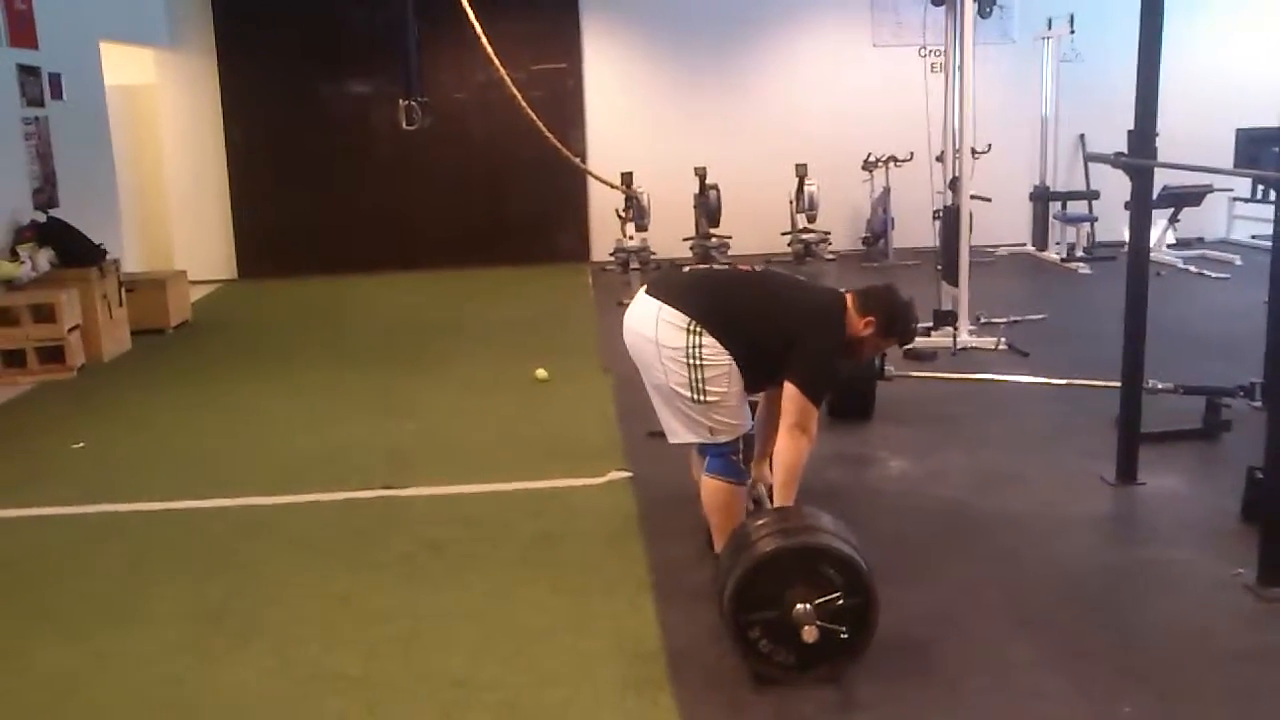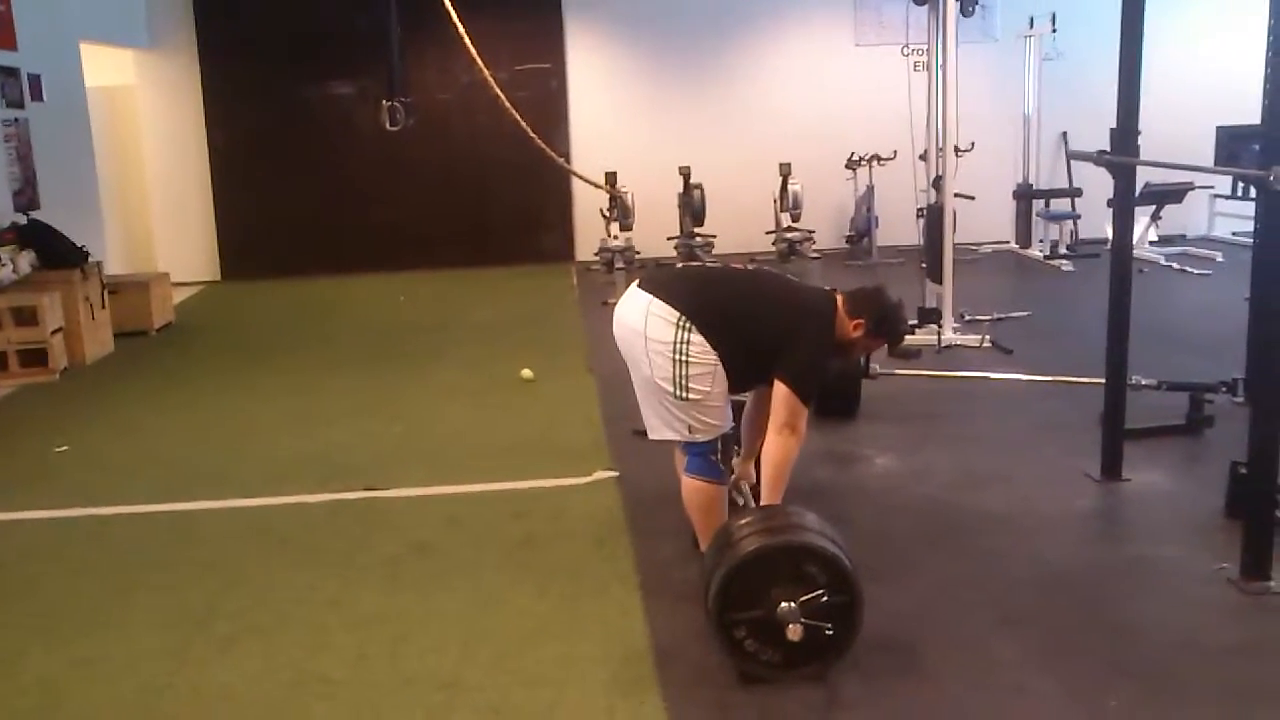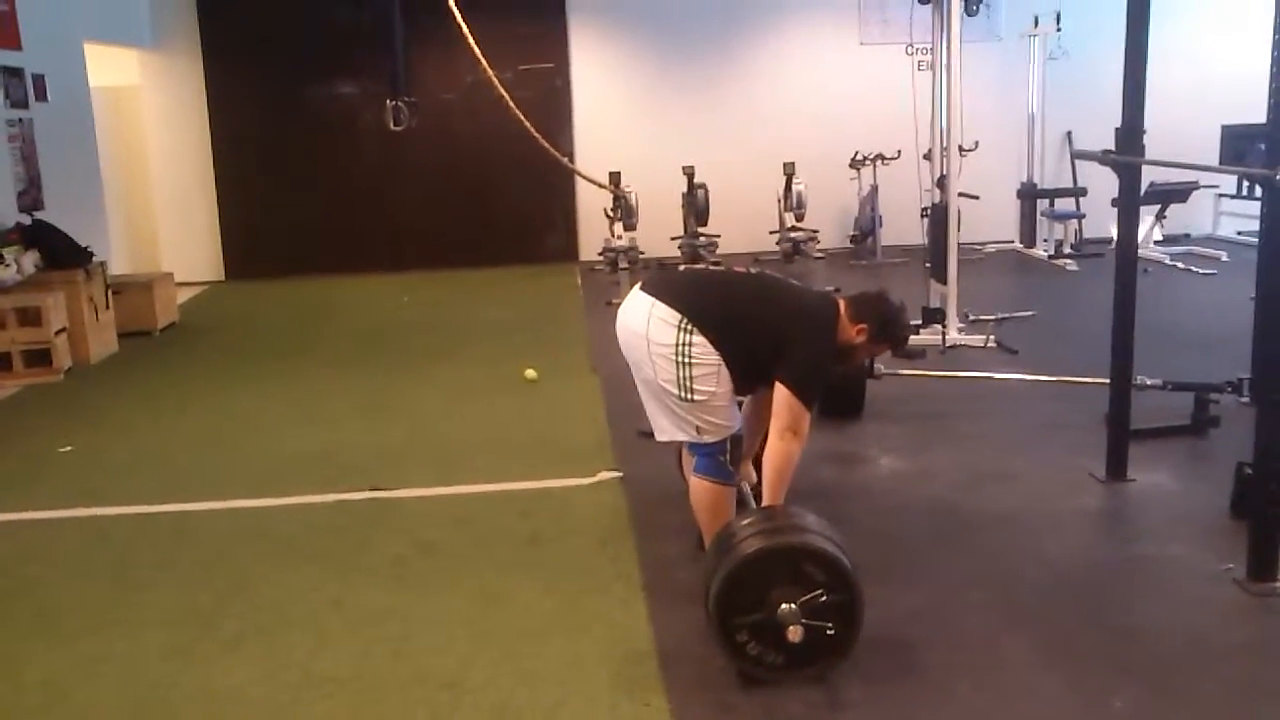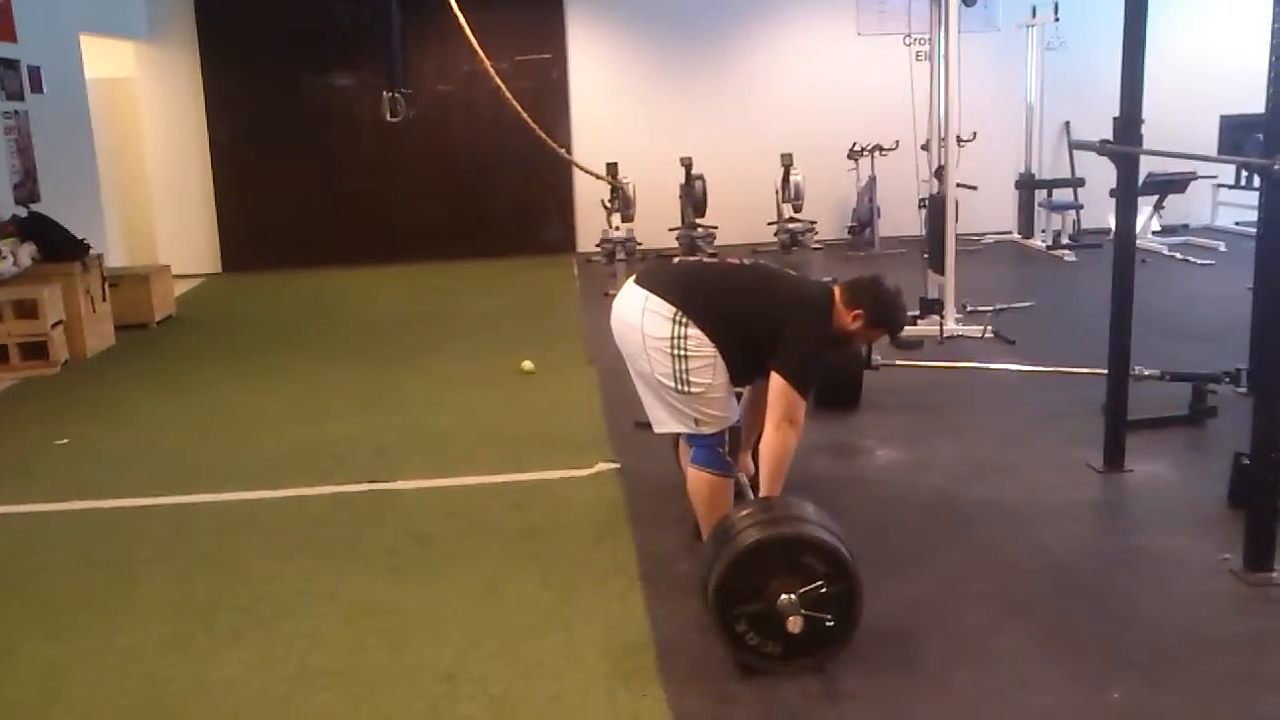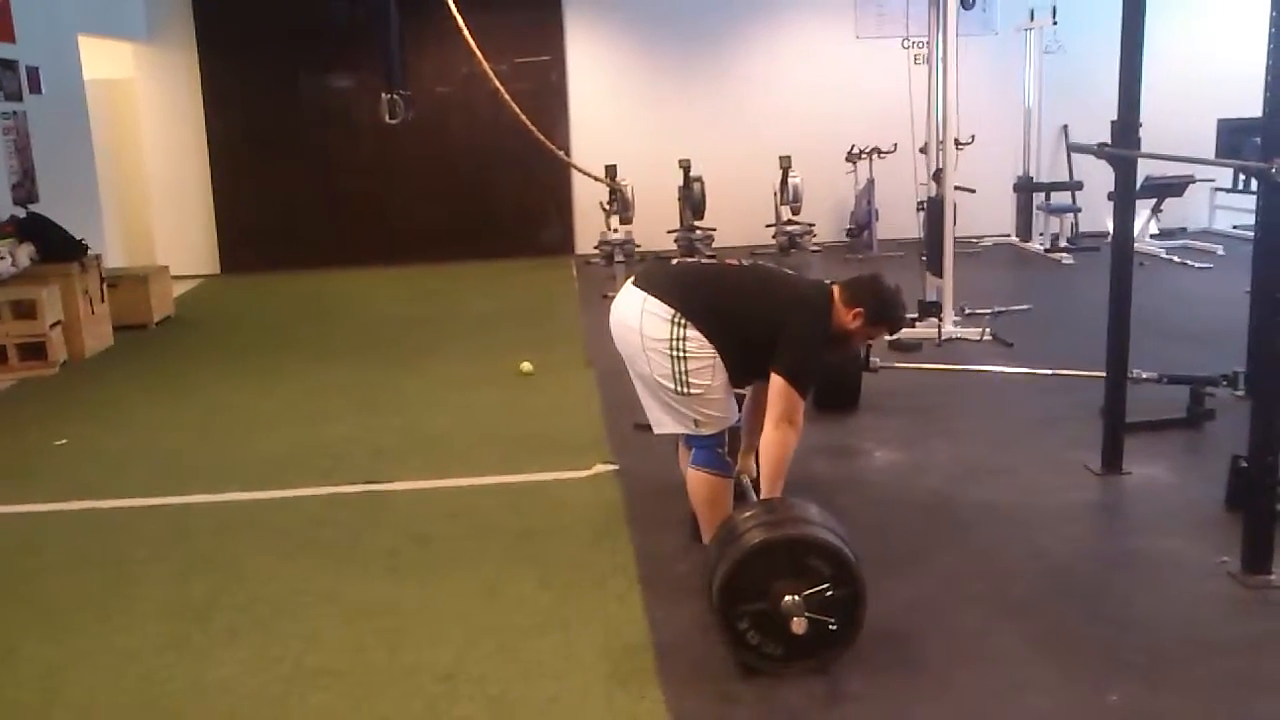
dt=0.4s
person 1, frame 1
left shoulder: (815, 311)
right shoulder: (823, 333)
left elbow: (776, 393)
right elbow: (797, 429)
left wrist: (760, 462)
right hip: (677, 323)
left knee: (709, 432)
right knee: (725, 445)
left ankle: (720, 530)
person 1, frame 2
left shoulder: (804, 312)
right shoulder: (813, 332)
left elbow: (764, 392)
right elbow: (786, 428)
left wrist: (746, 462)
right hip: (667, 321)
left knee: (692, 432)
right knee: (705, 445)
left ankle: (705, 528)
person 1, frame 3
left shoulder: (806, 314)
right shoulder: (815, 336)
left elbow: (763, 394)
right elbow: (787, 432)
left wrist: (744, 461)
right hip: (669, 323)
left knee: (701, 434)
right knee: (715, 447)
left ankle: (711, 527)
person 1, frame 4
left shoulder: (803, 302)
right shoulder: (811, 322)
left elbow: (762, 383)
right elbow: (784, 422)
left wrist: (743, 453)
right hip: (663, 315)
left knee: (697, 424)
right knee: (713, 437)
left ankle: (708, 520)
person 1, frame 5
left shoulder: (801, 303)
right shoulder: (809, 322)
left elbow: (763, 386)
right elbow: (783, 422)
left wrist: (746, 455)
right hip: (662, 318)
left knee: (697, 425)
right knee: (712, 438)
left ankle: (705, 518)
